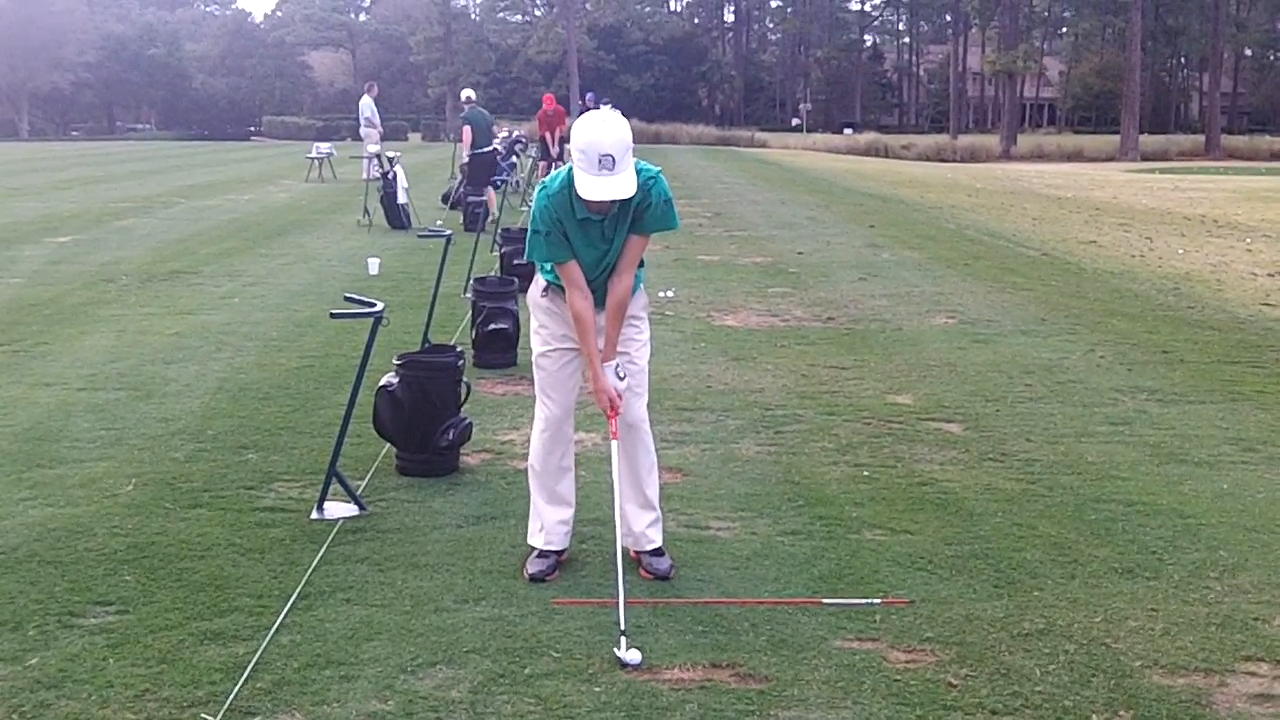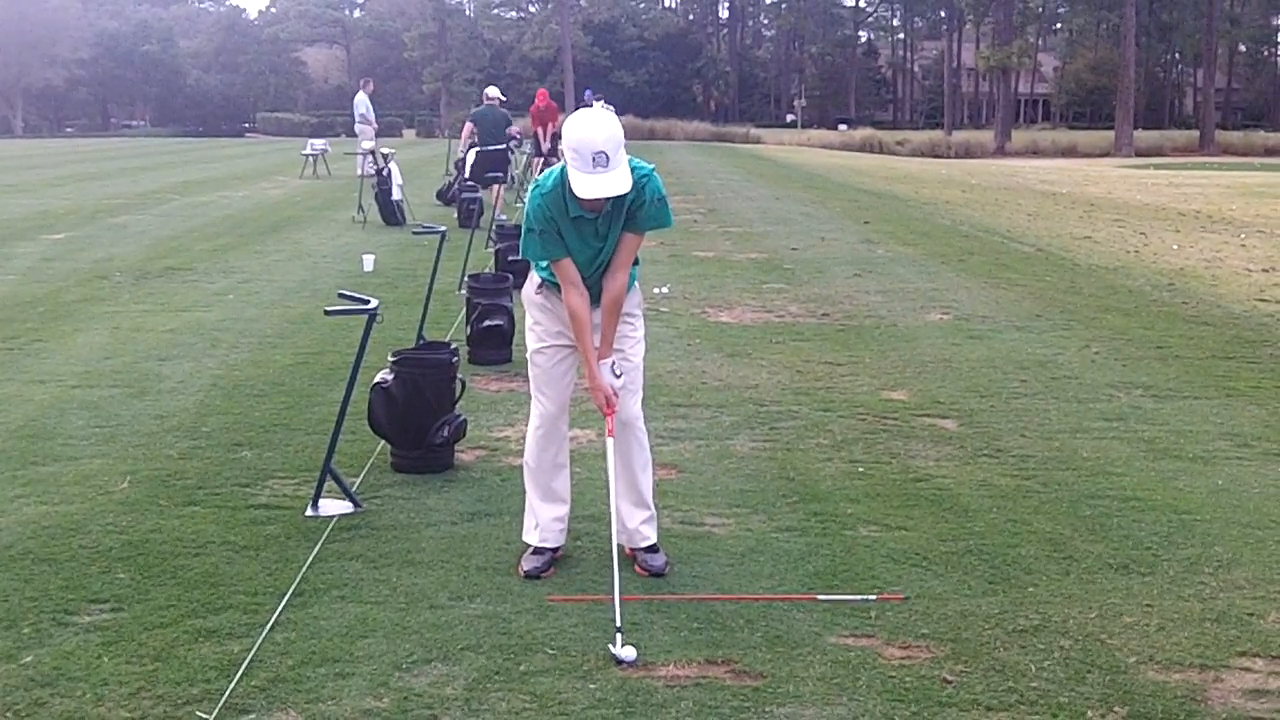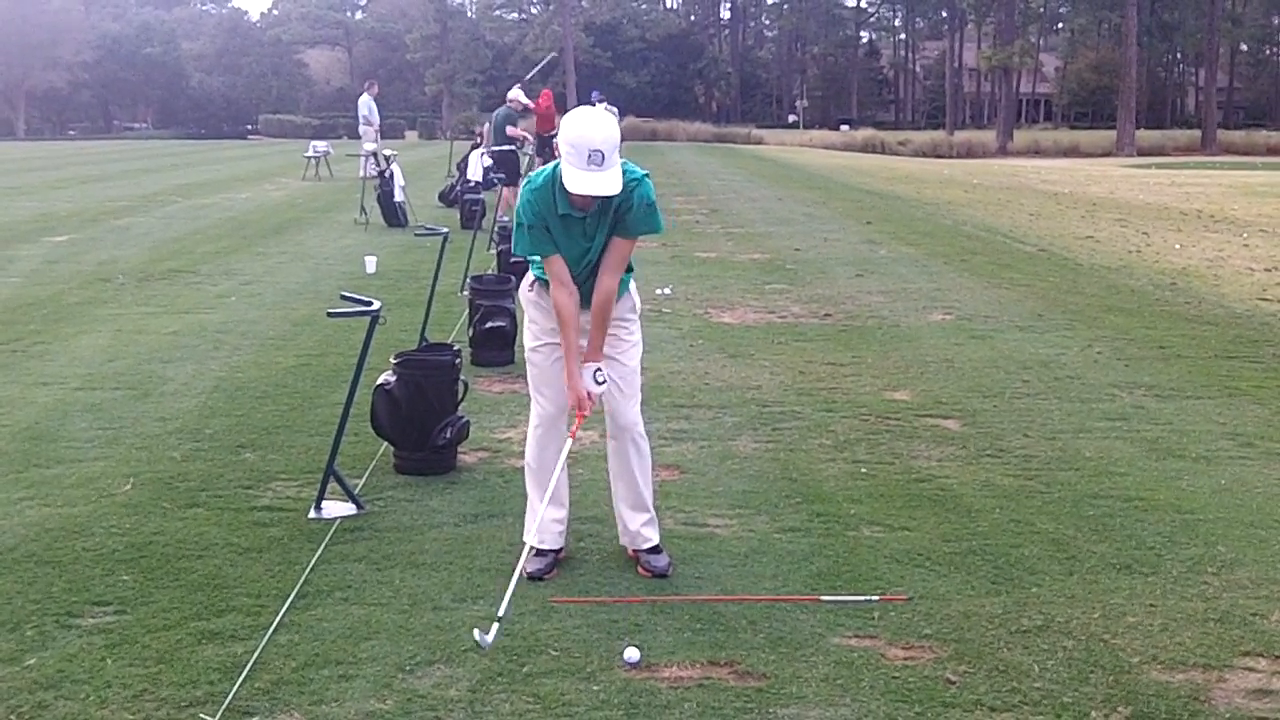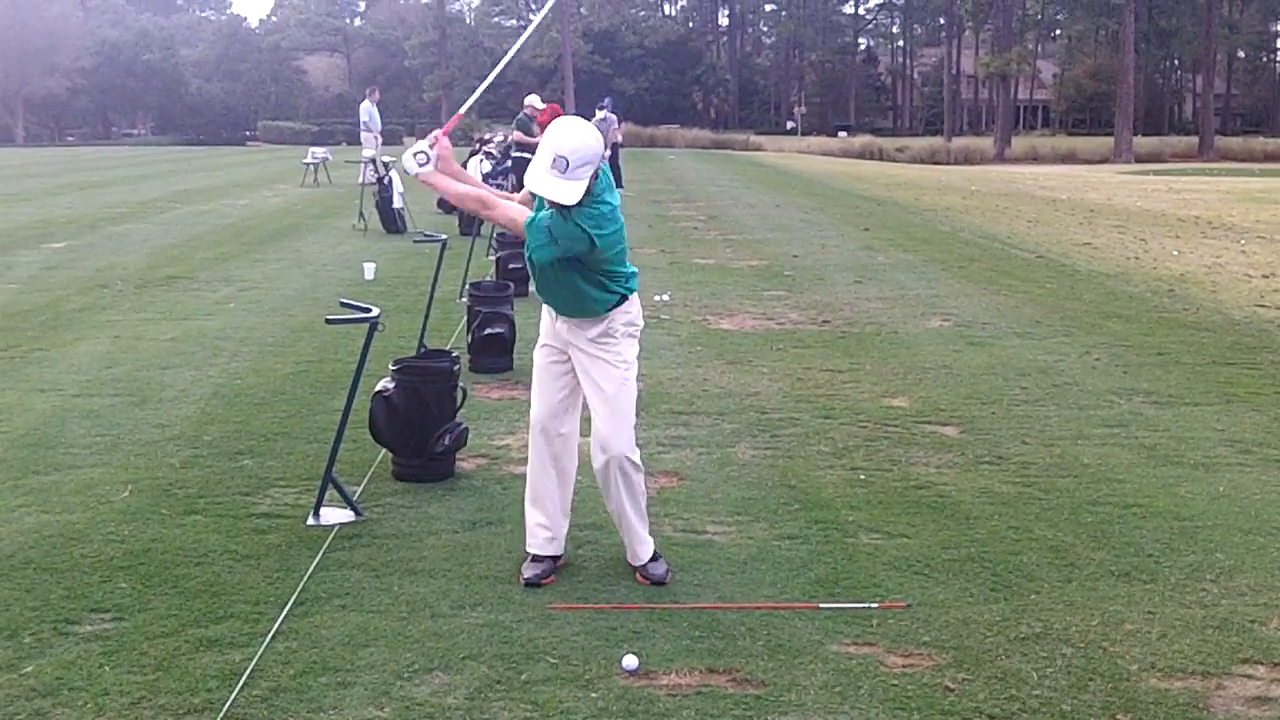
dt=0.5s
person 1, frame 1
left shoulder: (650, 186)
right shoulder: (551, 199)
left elbow: (622, 277)
right elbow: (577, 290)
left wrist: (611, 358)
right wrist: (595, 372)
left hip: (624, 304)
right hip: (558, 304)
left knee: (633, 417)
right knee: (552, 417)
left ankle: (645, 537)
right ankle: (549, 538)
person 1, frame 2
left shoulder: (643, 184)
right shoulder: (544, 197)
left elbow: (617, 274)
right elbow: (572, 289)
left wrist: (607, 354)
right wrist: (591, 369)
left hip: (619, 303)
right hip: (552, 302)
left knee: (628, 416)
right knee: (547, 415)
left ankle: (639, 534)
right ankle: (544, 535)
person 1, frame 3
left shoulder: (634, 188)
right shoulder: (535, 194)
left elbow: (607, 277)
right elbow: (561, 286)
left wrist: (596, 356)
right wrist: (572, 369)
left hip: (614, 306)
right hip: (548, 304)
left knee: (625, 421)
right knee: (547, 419)
left ankle: (642, 536)
right ankle: (546, 538)
person 1, frame 4
left shoulder: (584, 226)
right shoulder: (581, 169)
left elbow: (500, 212)
right elbow: (516, 200)
left wrist: (432, 177)
right wrist: (447, 162)
left hip: (604, 330)
right hip: (558, 320)
left knee: (612, 446)
right knee: (548, 429)
left ankle: (640, 550)
right ankle: (545, 547)
